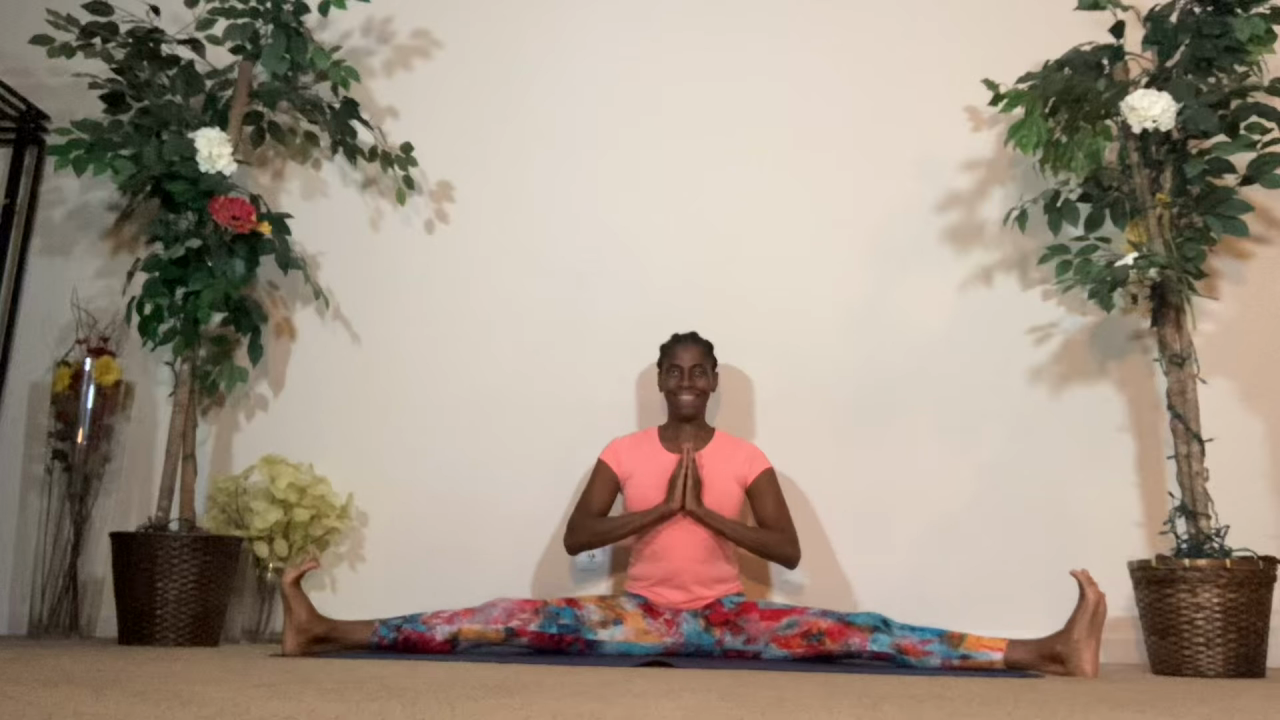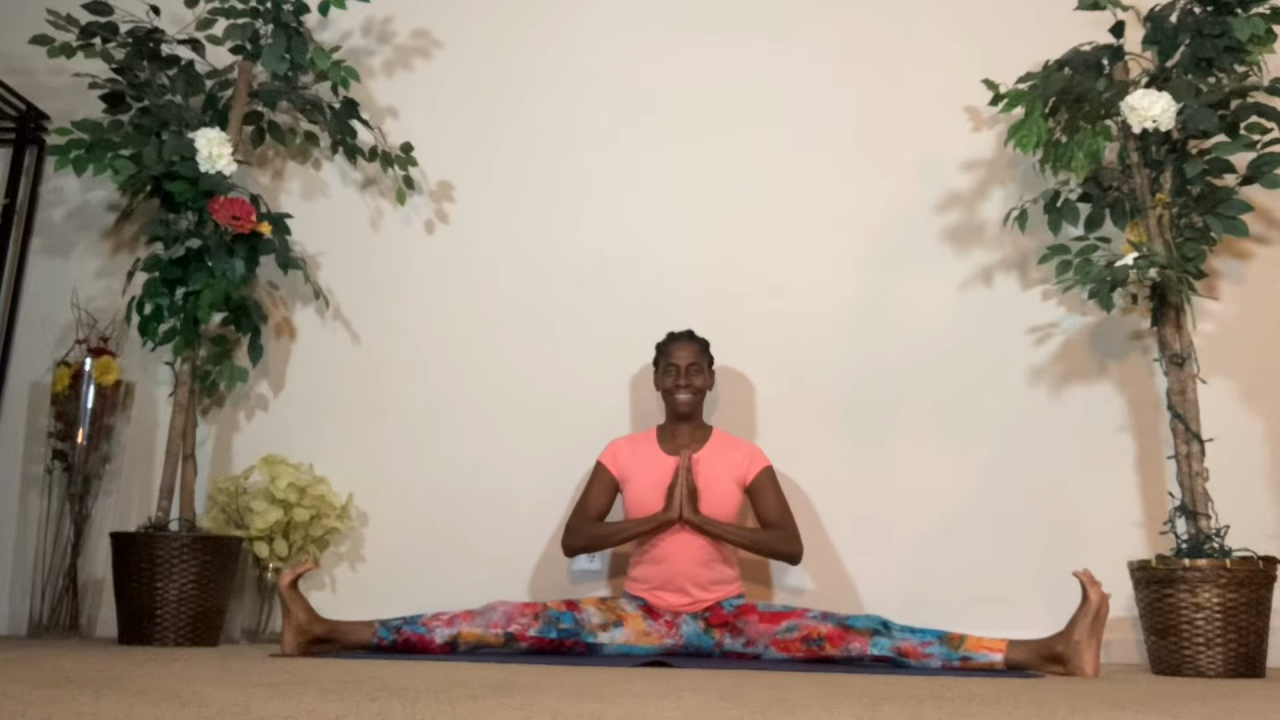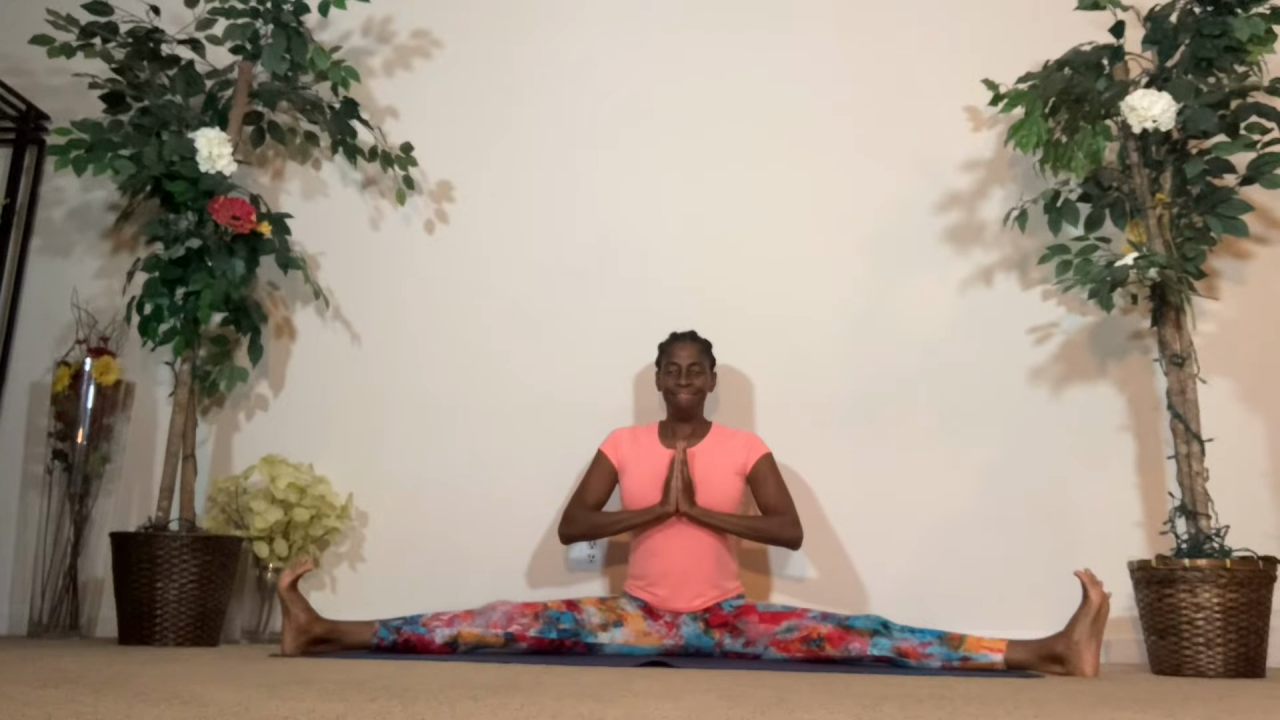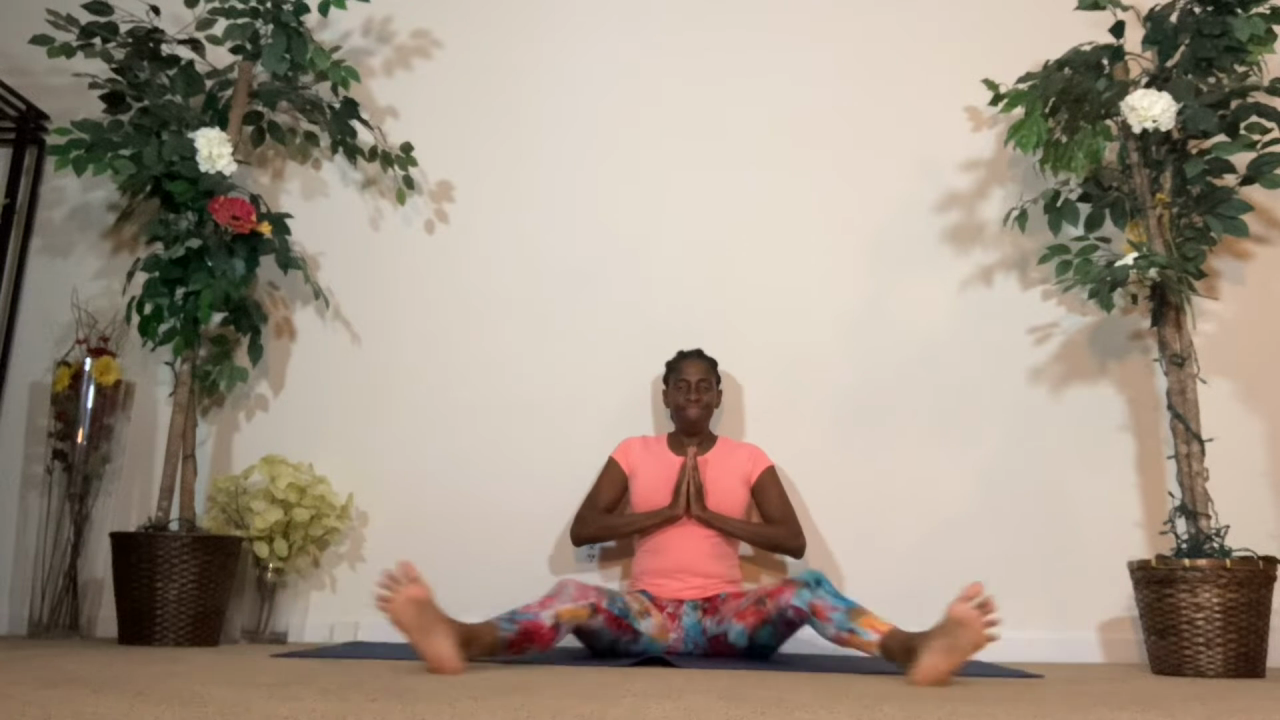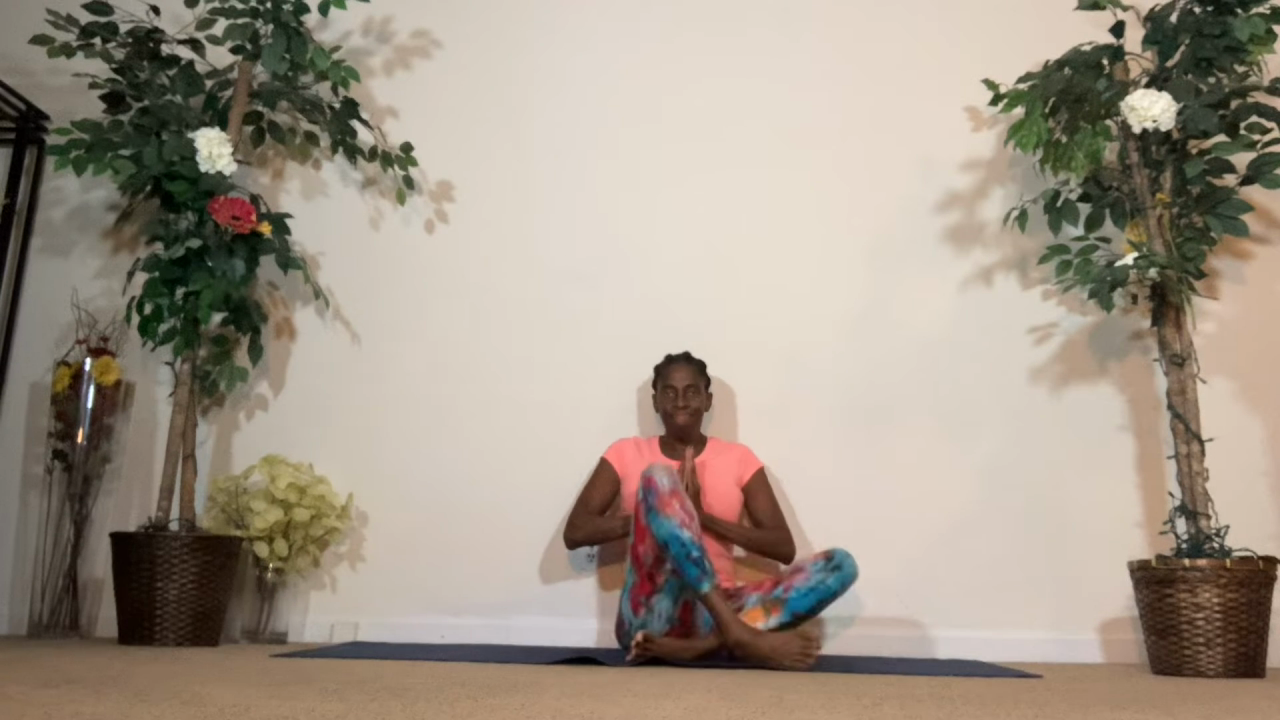
dt=1s
person 1, frame 1
left shoulder: (745, 456)
right shoulder: (623, 451)
left elbow: (788, 548)
right elbow: (574, 536)
left wrist: (704, 510)
right wrist: (659, 508)
left hip: (729, 618)
right hip: (639, 614)
left knee: (855, 633)
right knee: (514, 620)
left ankle: (1048, 652)
right ankle: (325, 630)
person 1, frame 2
left shoulder: (744, 457)
right shoulder: (622, 454)
left elbow: (790, 545)
right elbow: (574, 538)
left wrist: (702, 518)
right wrist: (660, 515)
left hip: (727, 617)
right hip: (637, 617)
left knee: (859, 636)
right knee: (514, 622)
left ankle: (1046, 651)
right ankle: (326, 630)
person 1, frame 3
left shoulder: (745, 448)
right shoulder: (623, 445)
left elbow: (790, 531)
right elbow: (570, 526)
left wrist: (700, 510)
right wrist: (655, 508)
left hip: (727, 618)
right hip: (636, 617)
left knee: (858, 635)
right knee: (510, 623)
left ankle: (1048, 652)
right ankle: (326, 632)
person 1, frame 4
left shoulder: (748, 458)
right shoulder: (633, 453)
left elbow: (794, 542)
right elbow: (581, 529)
left wrist: (708, 513)
right wrist: (668, 511)
left hip: (727, 618)
right hip: (647, 615)
left knee: (811, 586)
right knee: (575, 592)
left ankle: (915, 653)
right ankle: (463, 642)
person 1, frame 5
left shoulder: (738, 458)
right shoulder: (625, 453)
left elbow: (783, 547)
right elbow: (575, 532)
left wrist: (702, 516)
right wrist: (663, 512)
left hip: (719, 611)
right hip: (654, 615)
left knee: (841, 565)
right knee: (658, 477)
left ankle: (696, 645)
right ankle: (742, 635)
